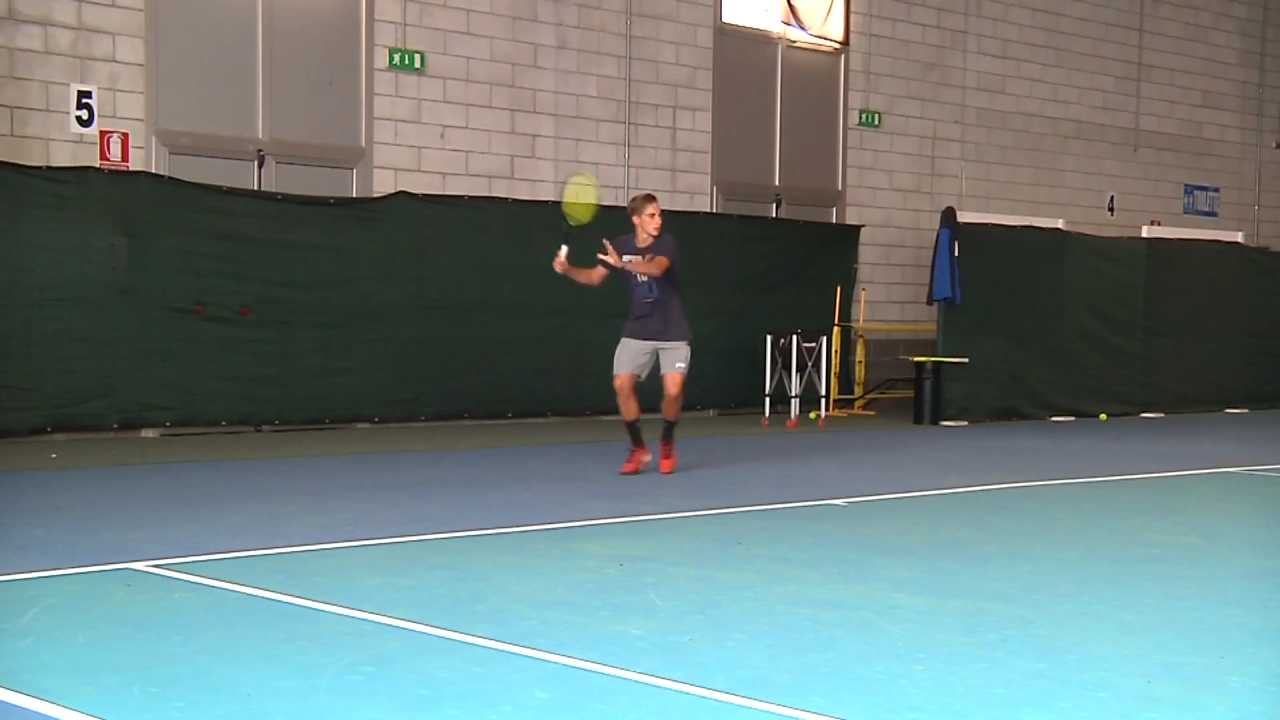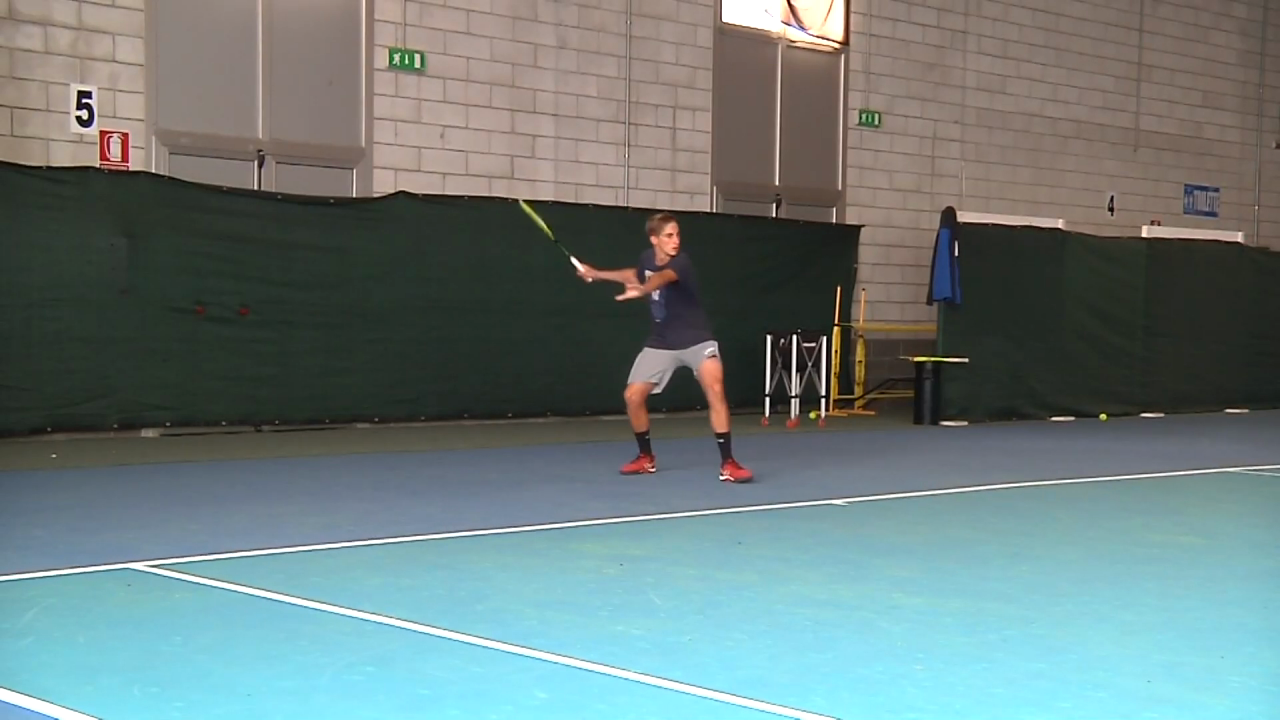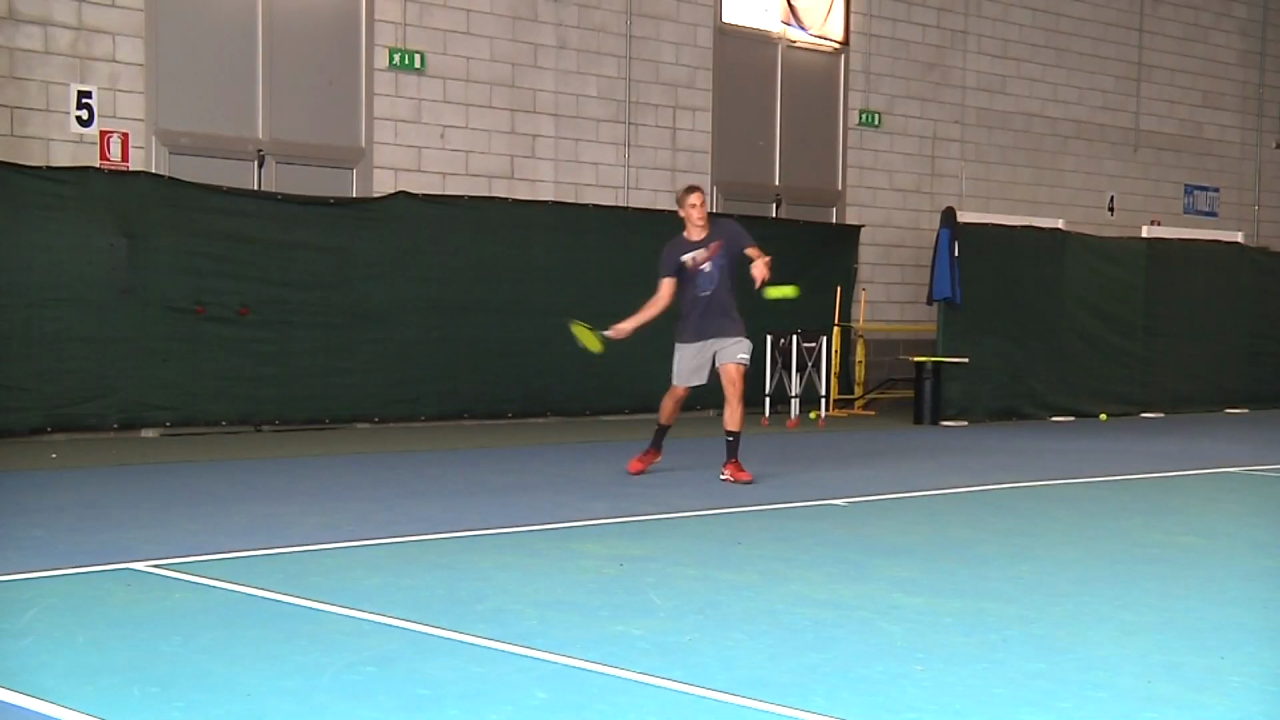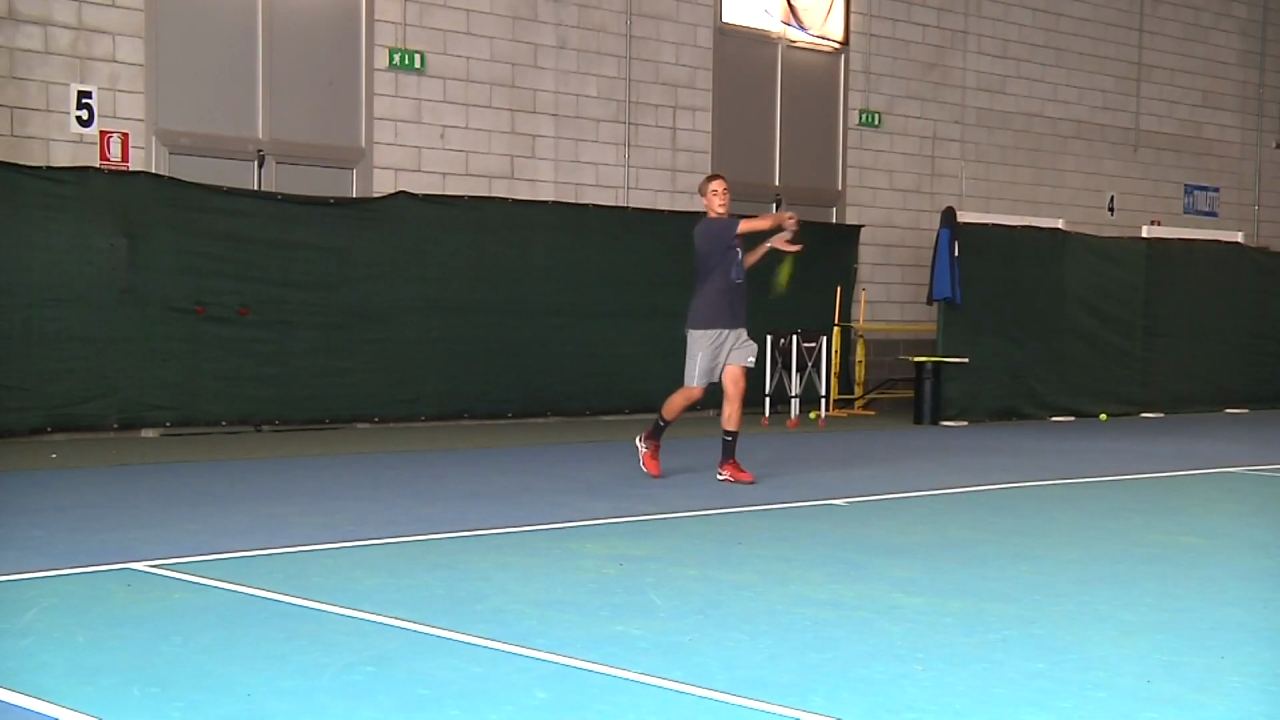
dt=0.3s
person 1, frame 1
left shoulder: (666, 243)
right shoulder: (621, 245)
left elbow: (655, 269)
right elbow: (594, 278)
left wrist: (621, 263)
right wrist: (566, 269)
left hip: (673, 331)
right hip: (637, 330)
left knee: (673, 391)
right knee: (622, 383)
left ankle: (667, 443)
right ankle: (639, 449)
person 1, frame 2
left shoulder: (681, 263)
right shoulder: (647, 257)
left elbow: (661, 279)
right elbow: (636, 276)
left wrist: (641, 289)
right wrist: (595, 274)
left hip: (696, 339)
right hip: (660, 343)
left knee: (715, 390)
right knee: (632, 396)
left ankle: (728, 463)
right ankle: (646, 456)
person 1, frame 3
left shoulder: (726, 230)
right shoulder: (674, 248)
left elbow: (757, 254)
right elbow: (663, 298)
left wrist: (760, 263)
right wrist: (631, 323)
left hip: (729, 327)
right hip: (692, 332)
left knee: (734, 388)
right knee: (678, 392)
left ankle: (732, 463)
right ankle: (654, 449)
person 1, frame 4
left shoulder: (726, 227)
right shoulder: (711, 227)
left elbow: (737, 264)
right elbow: (765, 222)
left wrist: (770, 244)
right wrist: (784, 218)
left hip: (734, 323)
right hip: (707, 323)
left knee: (735, 388)
right knee: (694, 391)
left ankle: (728, 463)
right ankle: (650, 439)
